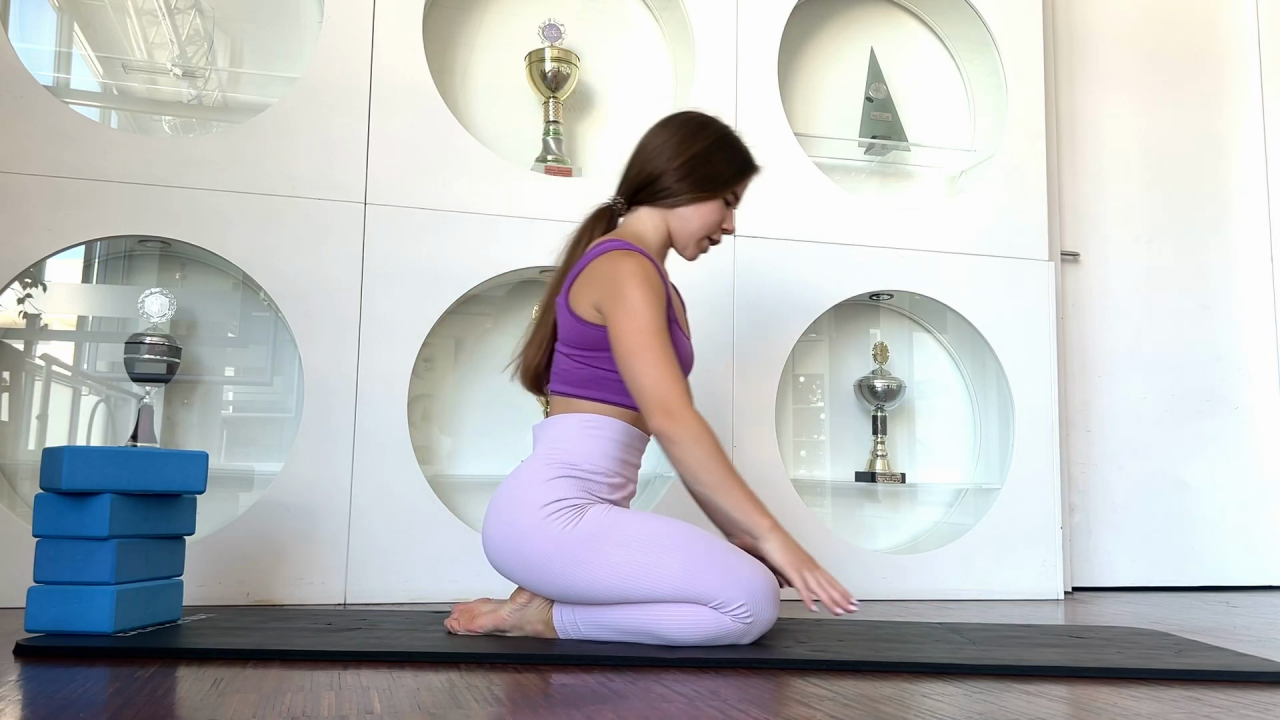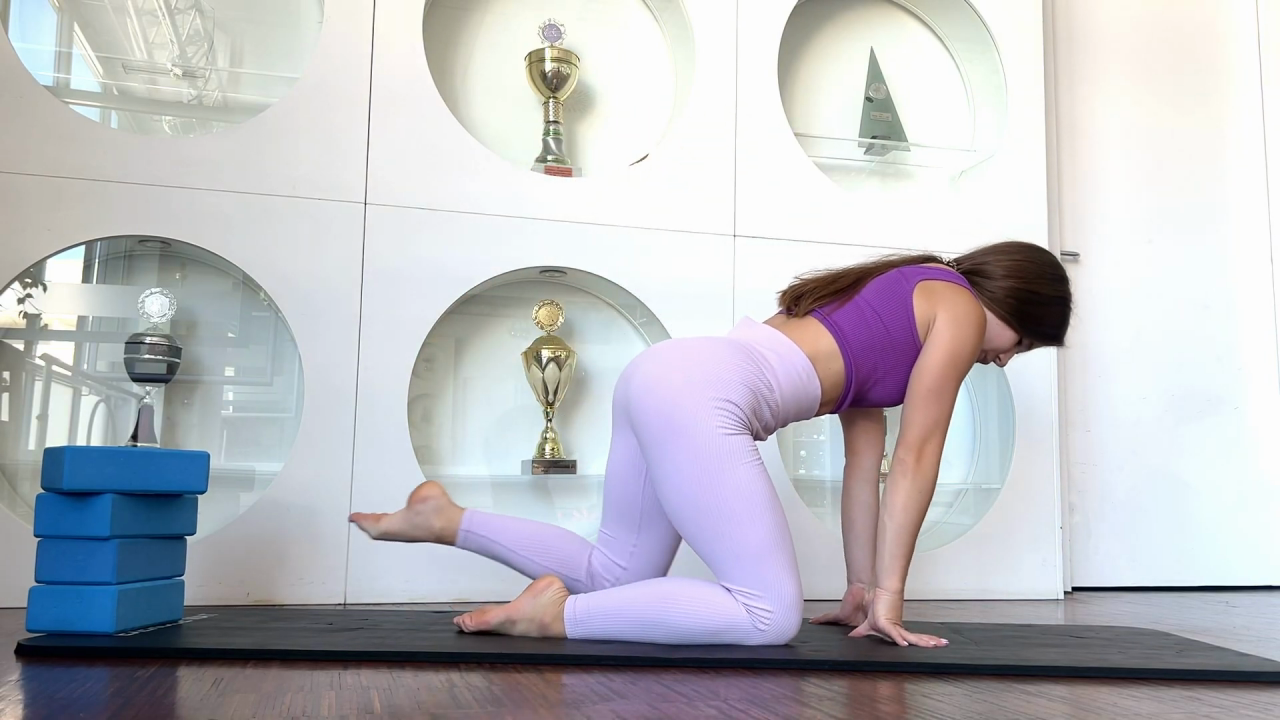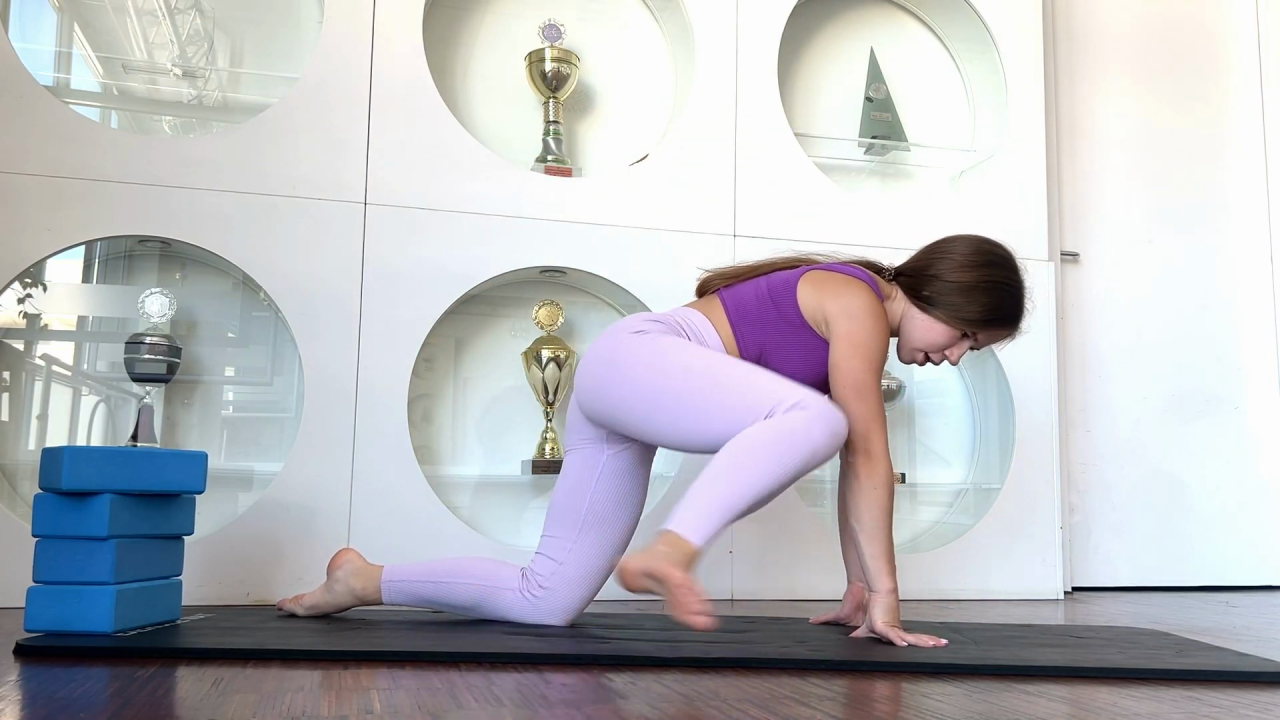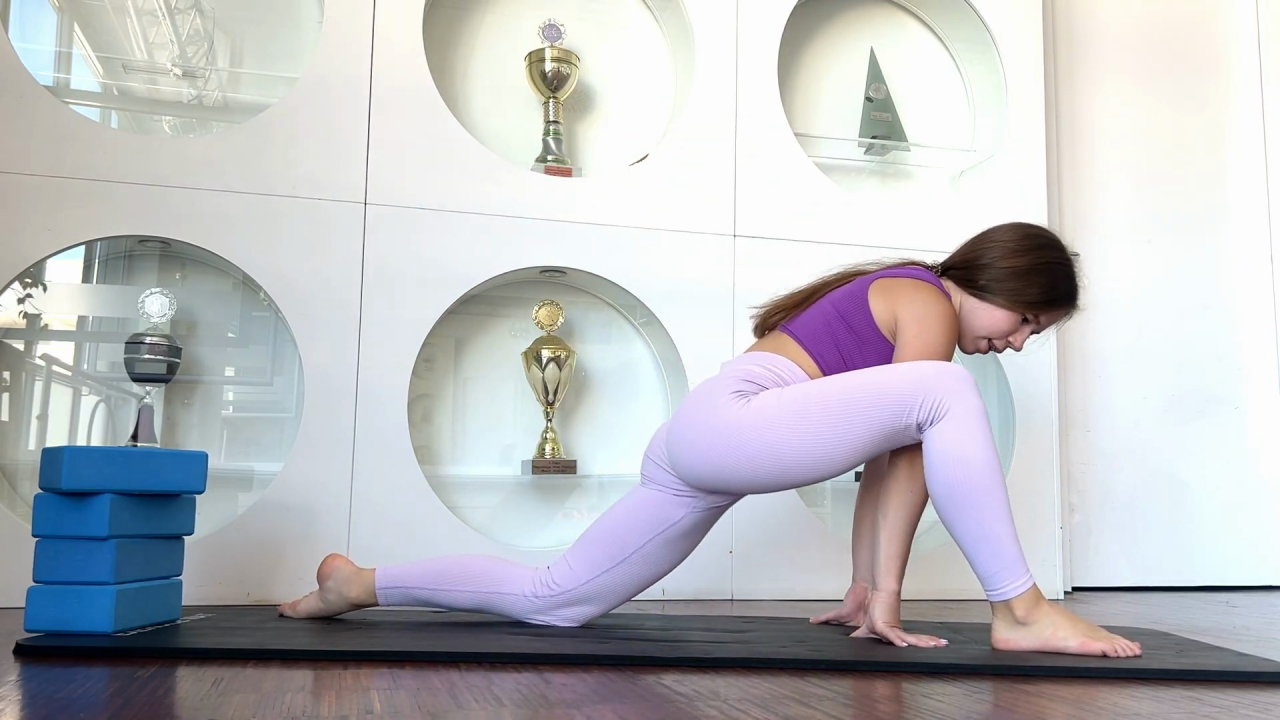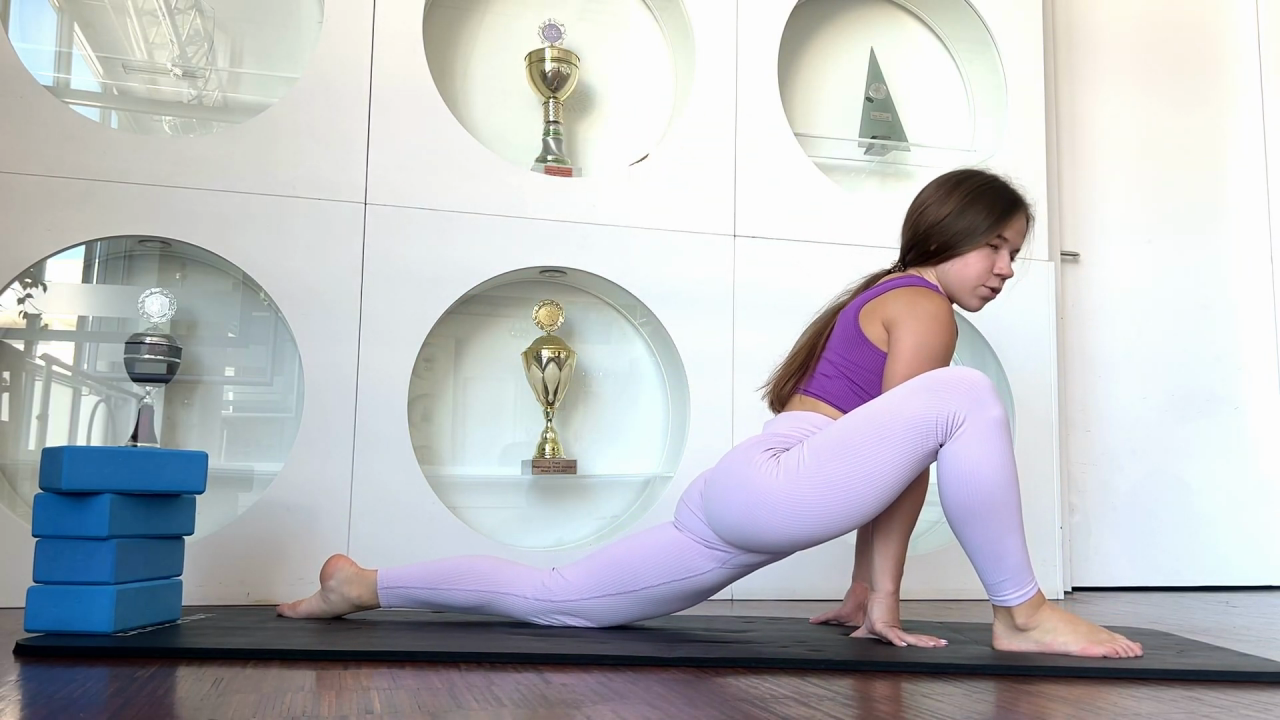
dt=1s
person 1, frame 1
left shoulder: (635, 272)
right shoulder: (624, 272)
left elbow: (680, 424)
right elbow: (671, 421)
left wrist: (737, 534)
right wrist: (776, 539)
left hip: (567, 512)
right hip: (550, 514)
left knee: (737, 577)
right knee: (748, 603)
left ankle: (549, 598)
right ankle: (544, 617)
person 1, frame 2
left shoulder: (895, 311)
right shoulder: (959, 309)
left elbow: (861, 462)
right elbow: (915, 461)
left wrist: (861, 589)
right wrist: (886, 596)
left hip: (661, 374)
right hip: (698, 399)
left knee: (615, 576)
right knee: (771, 617)
left ankle: (446, 518)
right ankle: (555, 614)
person 1, frame 3
left shoulder: (858, 320)
right shoulder: (857, 303)
left elbow: (854, 465)
right elbow: (868, 455)
left wrist: (866, 594)
right wrist: (885, 591)
left hip: (623, 409)
right hip: (629, 358)
left knee: (546, 602)
right knee: (813, 420)
left ankle: (361, 581)
right ankle: (672, 545)
person 1, frame 4
left shoulder: (899, 297)
right shoulder: (929, 302)
left elbow: (882, 450)
right elbow: (906, 459)
left wrist: (867, 590)
right wrist: (886, 597)
left hip: (698, 440)
right hip: (724, 426)
left knee: (554, 600)
right knee: (949, 396)
left ankle: (357, 583)
right ankle: (1020, 613)
person 1, frame 5
left shoulder: (885, 299)
right shoulder: (925, 307)
left elbow: (883, 451)
right elbow: (905, 451)
left wrist: (868, 589)
right wrist: (883, 596)
left hip: (739, 500)
right hip: (765, 490)
left knee: (554, 599)
right knee: (968, 398)
left ankle: (361, 585)
right ankle: (1023, 616)
